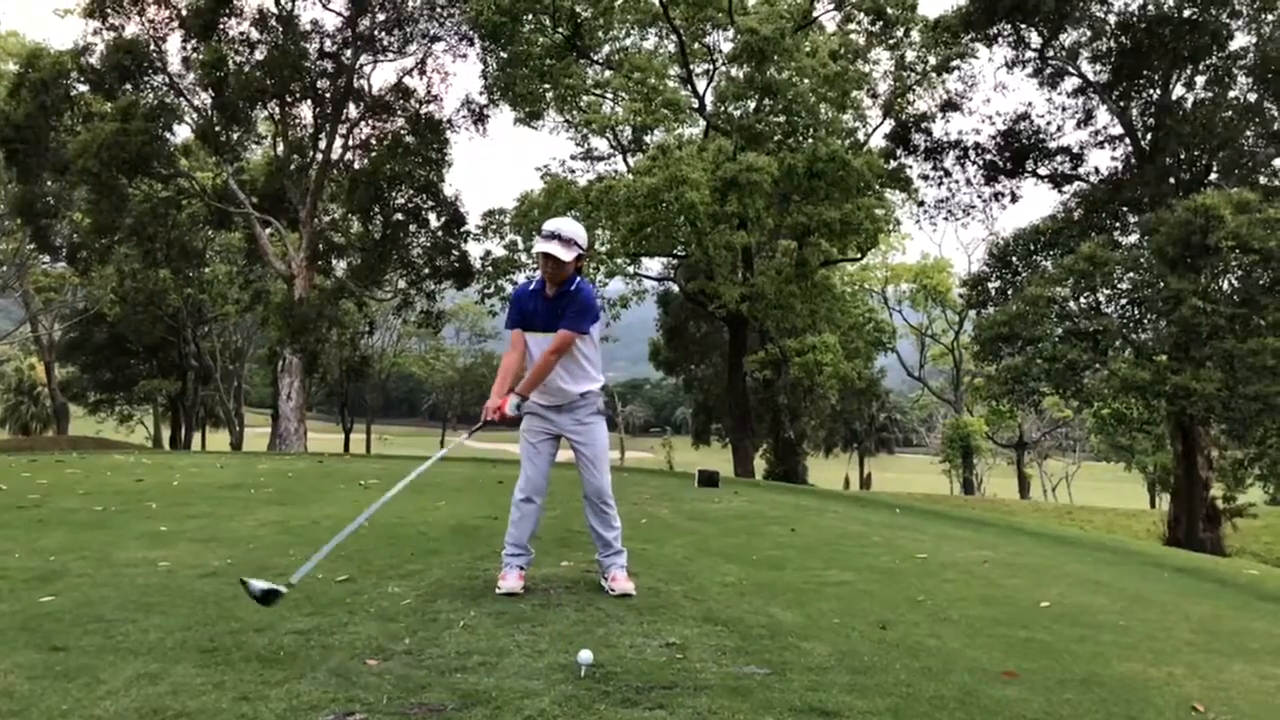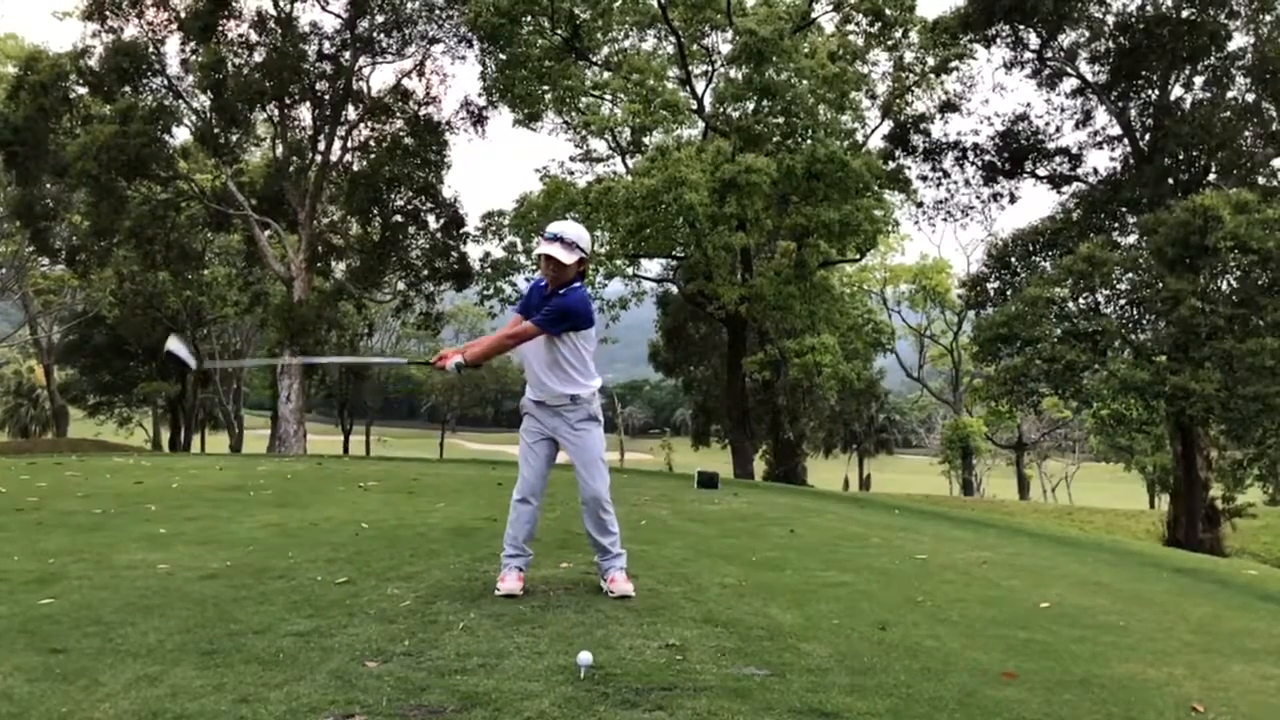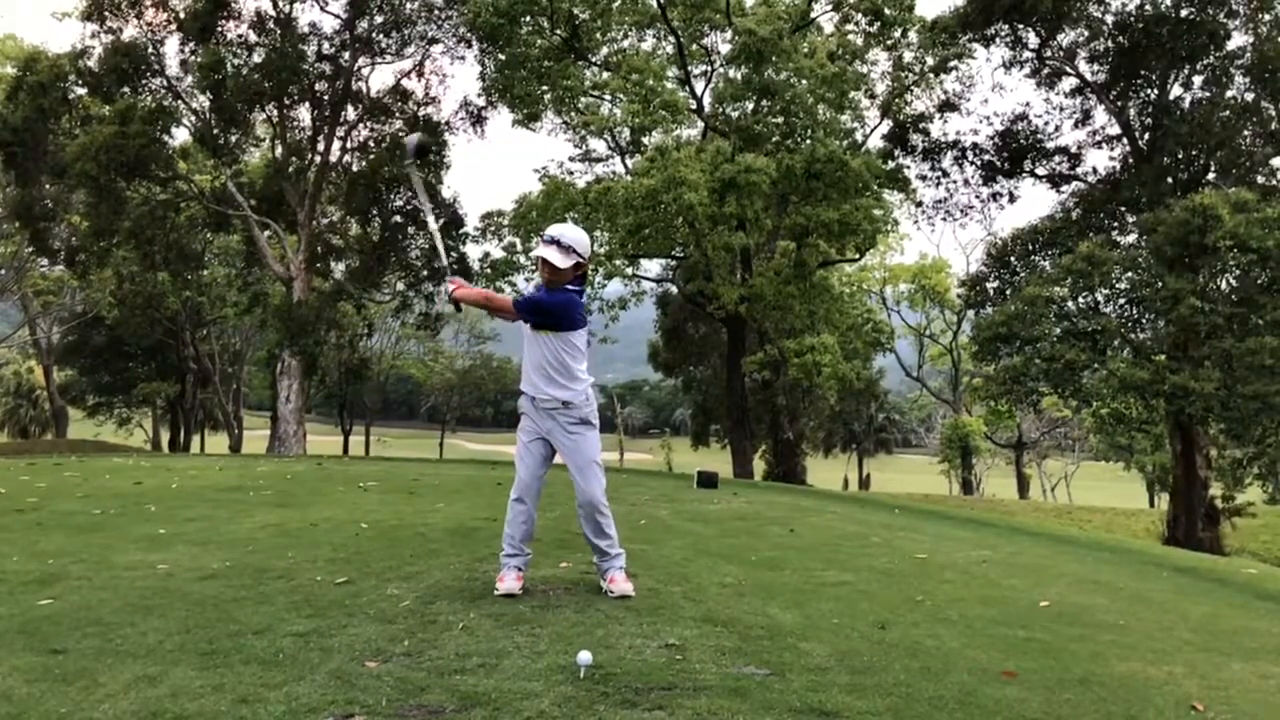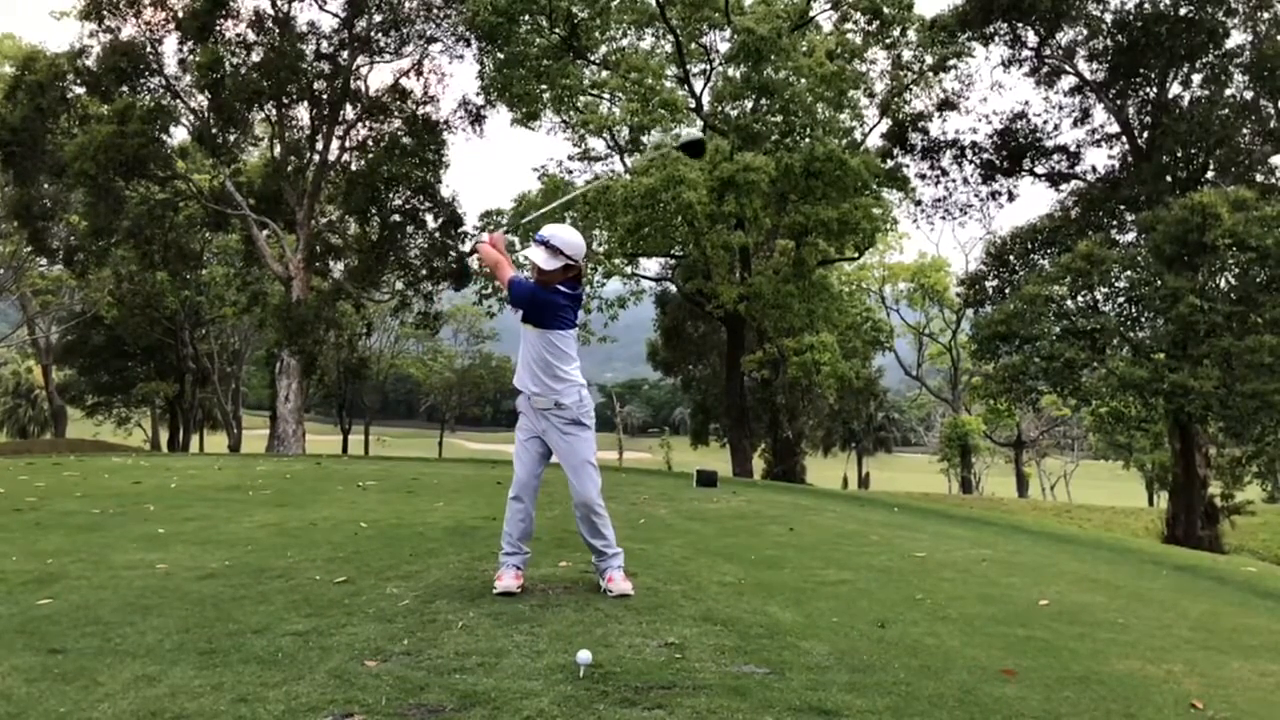
dt=1s
person 1, frame 1
left shoulder: (583, 297)
right shoulder: (522, 295)
left elbow: (553, 353)
right elbow: (515, 351)
left wrist: (516, 398)
right wrist: (497, 394)
left hip: (583, 405)
right hip: (539, 406)
left knee: (598, 488)
right knee: (529, 488)
left ankle: (613, 566)
right ankle: (514, 564)
person 1, frame 2
left shoulder: (574, 302)
right shoulder: (538, 288)
left elbow: (513, 339)
right elbow: (508, 330)
left wrist: (464, 359)
right wrist: (462, 348)
left hip: (578, 410)
right hip: (538, 408)
left knee: (595, 491)
right knee: (527, 489)
left ankle: (612, 566)
right ankle: (513, 565)
person 1, frame 3
left shoulder: (562, 302)
right shoulder: (546, 290)
left elbow: (496, 303)
right elbow: (511, 311)
left wrist: (457, 292)
right wrist: (468, 290)
left hip: (572, 412)
right hip: (535, 408)
left knee: (591, 494)
right knee: (523, 490)
left ankle: (612, 567)
right ankle: (512, 565)
person 1, frame 4
left shoulder: (548, 299)
right shoulder: (551, 289)
left elbow: (501, 270)
right elbow: (512, 276)
left wrist: (487, 247)
right wrist: (498, 249)
left hip: (568, 411)
right hip: (533, 407)
left knee: (586, 493)
right knee: (522, 488)
left ankle: (611, 566)
right ankle: (512, 564)
